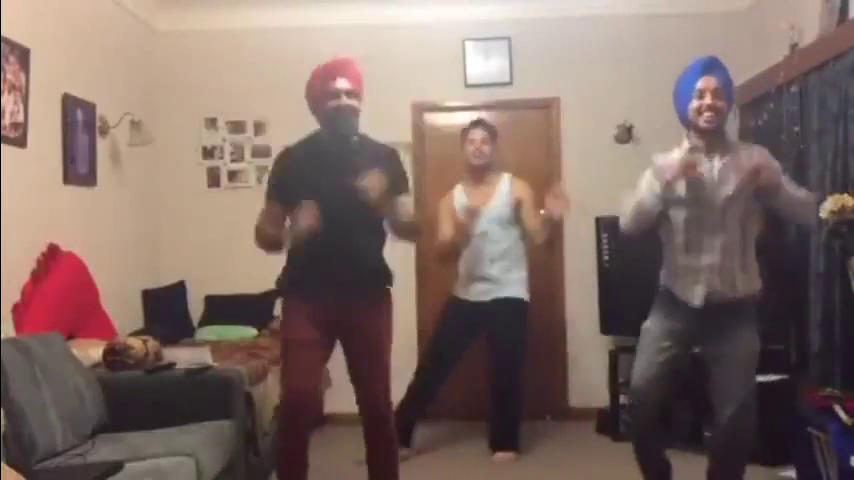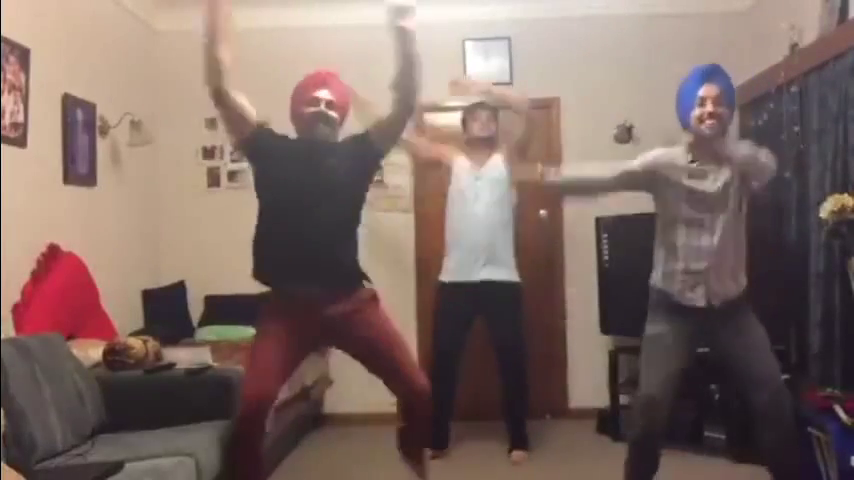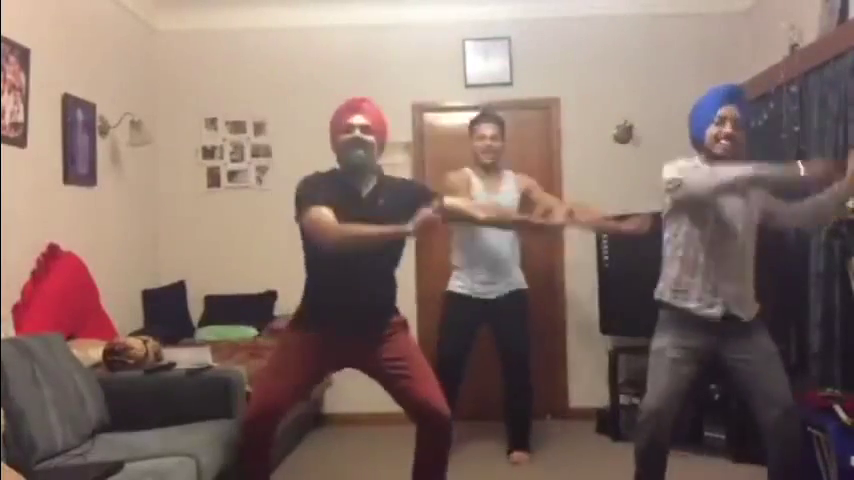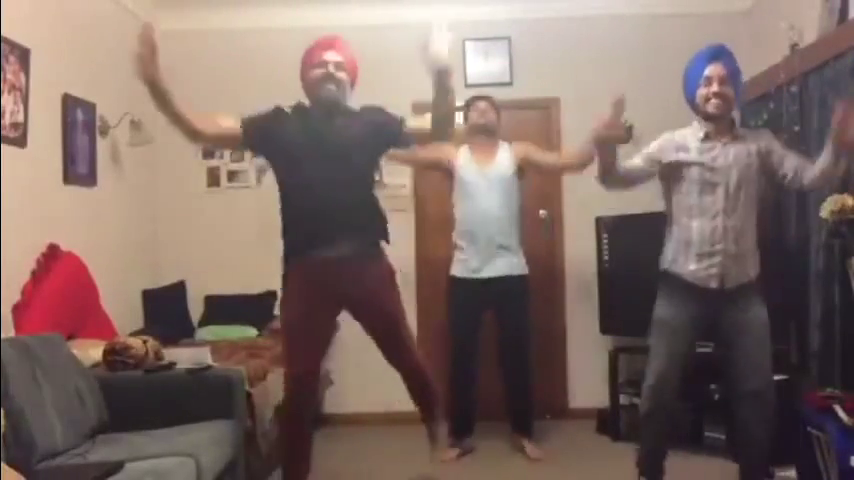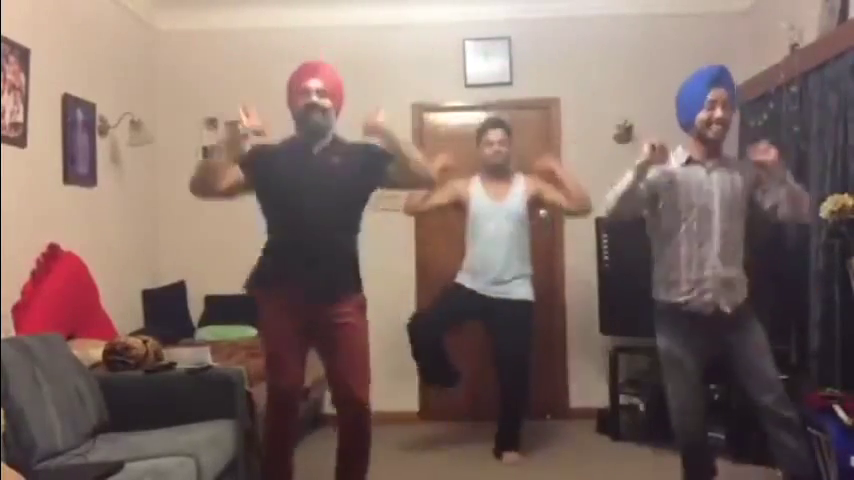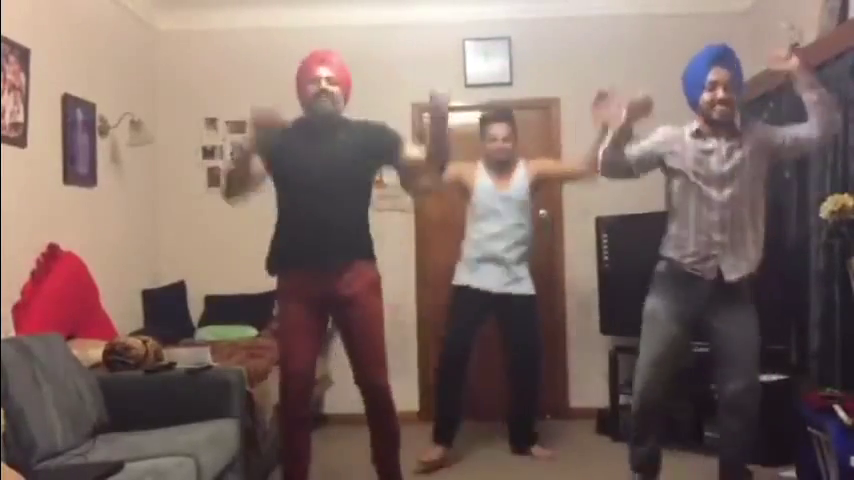
dt=0.5s
person 1, frame 1
left shoulder: (382, 157)
right shoulder: (292, 160)
left elbow: (410, 229)
right elbow: (264, 235)
left wrist: (382, 202)
right wrist: (289, 233)
left hip: (368, 296)
right hip: (306, 298)
left knee: (377, 406)
right knee: (296, 404)
person 1, frame 2
left shoulder: (358, 155)
right shoulder: (271, 151)
left elbow: (404, 105)
right elbow: (223, 93)
left hip: (351, 300)
right hip: (288, 304)
left knee: (418, 391)
right knee: (253, 405)
person 1, frame 3
left shoulder: (405, 191)
right shoulder: (314, 189)
left elbow: (476, 213)
right elbow: (329, 236)
left wrist: (539, 222)
right wrist: (405, 229)
left hip: (381, 328)
right hip: (316, 328)
left knee: (436, 415)
right knee: (259, 416)
person 1, frame 4
left shoulder: (372, 124)
right shoulder: (278, 125)
right elbow: (202, 131)
right wrist: (158, 87)
left hip: (365, 264)
right hip: (304, 273)
left knee: (405, 358)
right knee: (300, 386)
left ankle: (433, 414)
person 1, frame 5
left shoulder: (361, 157)
right shoulder: (268, 158)
left elbow: (427, 178)
right elbow: (203, 186)
left wrist: (390, 139)
right wrist: (233, 138)
left hip: (341, 299)
right hip: (281, 296)
left knee: (355, 401)
right knee: (283, 395)
person 1, frame 6
left shoulder: (369, 136)
right shoulder: (281, 140)
left elbow: (429, 170)
right elbow: (232, 189)
left wrist: (439, 128)
right wrist: (254, 141)
left hip: (354, 274)
right hip: (299, 279)
left knee: (374, 384)
right knee: (295, 385)
person 2, frame 1
left shoulder: (754, 160)
right shoulder: (666, 164)
left elbow: (807, 212)
right elbow: (630, 223)
left wrist: (774, 184)
right wrist: (669, 181)
left hip: (734, 306)
right hip: (676, 302)
left knee: (736, 413)
right knee: (643, 391)
person 2, frame 2
left shoulder: (740, 163)
right shoulder: (664, 162)
left elbow: (765, 165)
right elbow: (613, 175)
left wrist: (728, 150)
right wrist: (558, 179)
left hip: (729, 302)
right hip: (674, 302)
left knee: (774, 398)
right knee: (653, 403)
person 2, frame 3
left shoulder: (753, 189)
right shoulder: (679, 175)
left elbow: (798, 217)
right elbow: (717, 181)
right wrist: (794, 172)
left hip: (739, 319)
right hip: (684, 317)
left knee: (781, 411)
right knee: (656, 413)
person 2, frame 4
left shoulder: (759, 145)
right shoulder: (673, 146)
left elbow: (810, 176)
right elbow: (620, 178)
right wrist: (606, 153)
left hip: (741, 288)
right hip: (683, 286)
left knee: (756, 392)
right knee: (660, 388)
person 2, frame 5
left shoulder: (744, 171)
right shoulder: (661, 171)
left elbow: (797, 212)
right elbow: (614, 210)
left wrist: (777, 174)
right wrist: (639, 170)
left hip: (734, 311)
right hip: (679, 312)
left knee: (776, 404)
right knee: (687, 418)
person 2, frame 6
left shoulder: (761, 140)
right shoulder: (671, 140)
left elbow: (825, 131)
right elbow: (613, 166)
left wrist: (804, 81)
right wrist: (620, 131)
left hip: (734, 284)
right hip: (678, 279)
left knee: (739, 393)
right knee: (651, 385)
person 3, frame 1
left shoulder: (516, 188)
right shoulder: (451, 198)
left elbow: (540, 238)
right elbow: (445, 251)
left wrist: (552, 219)
right wrist: (463, 226)
left hip: (508, 295)
right hip: (466, 295)
left knee: (506, 371)
right knee: (432, 364)
left ankle: (505, 442)
right ankle: (400, 437)
person 3, frame 2
left shoulder: (508, 157)
right shoulder: (452, 159)
left elbow: (523, 111)
right elbow: (409, 138)
left wrist: (482, 89)
right wrist: (362, 106)
left hip: (501, 280)
right hip: (455, 281)
left knee: (512, 362)
right knee: (443, 366)
left ankle: (518, 439)
right ankle: (437, 439)
person 3, frame 3
left shoulder: (520, 182)
right shoulder: (458, 180)
left elbow: (568, 211)
left wrist: (618, 226)
right wrist: (542, 217)
left hip: (509, 290)
right hip: (464, 291)
left knee: (517, 368)
right knee: (447, 367)
left ankle: (518, 442)
person 3, frame 4
left shoulder: (515, 153)
right shoulder: (452, 155)
left elbow: (568, 163)
right elbow: (405, 155)
left wrist: (600, 137)
left hip: (511, 272)
right hip: (465, 273)
left knee: (516, 355)
right knee: (461, 358)
left ankle: (524, 432)
right ankle: (461, 435)
person 3, frame 5
left shoulder: (530, 185)
right shoulder: (463, 187)
left elbow: (580, 206)
right elbow: (414, 207)
left wrist: (559, 172)
left hip: (515, 294)
right hip: (470, 286)
left knee: (514, 370)
right knee: (421, 328)
left ankle: (507, 442)
right ankle: (443, 376)
person 3, frame 6
left shoulder: (533, 171)
right shoulder: (468, 173)
left elbow: (587, 168)
left wrist: (604, 130)
left hip: (517, 285)
right hip: (472, 282)
left knee: (526, 362)
right knee: (452, 356)
left ankle: (523, 438)
right ankle: (443, 441)
